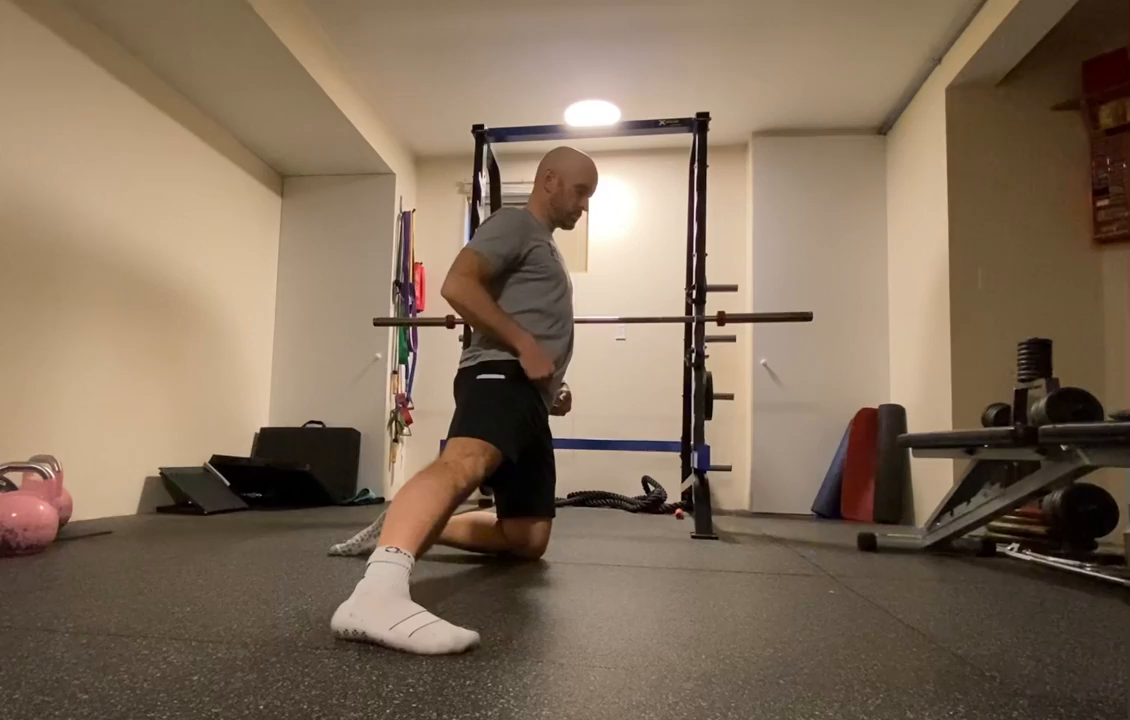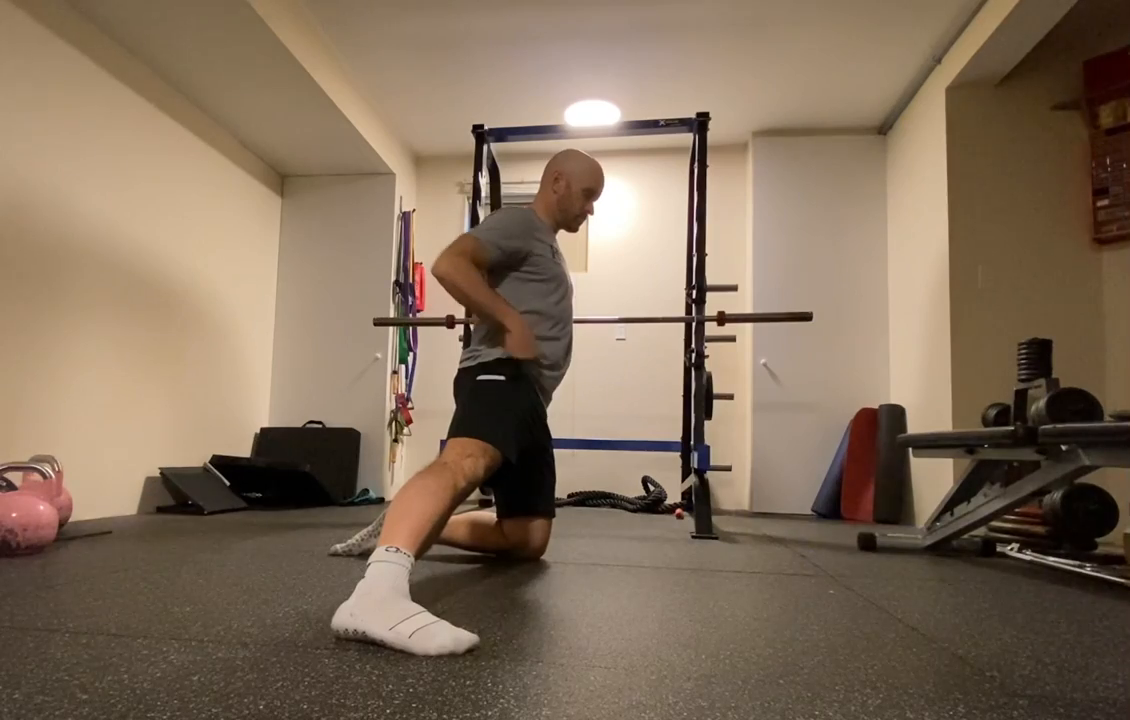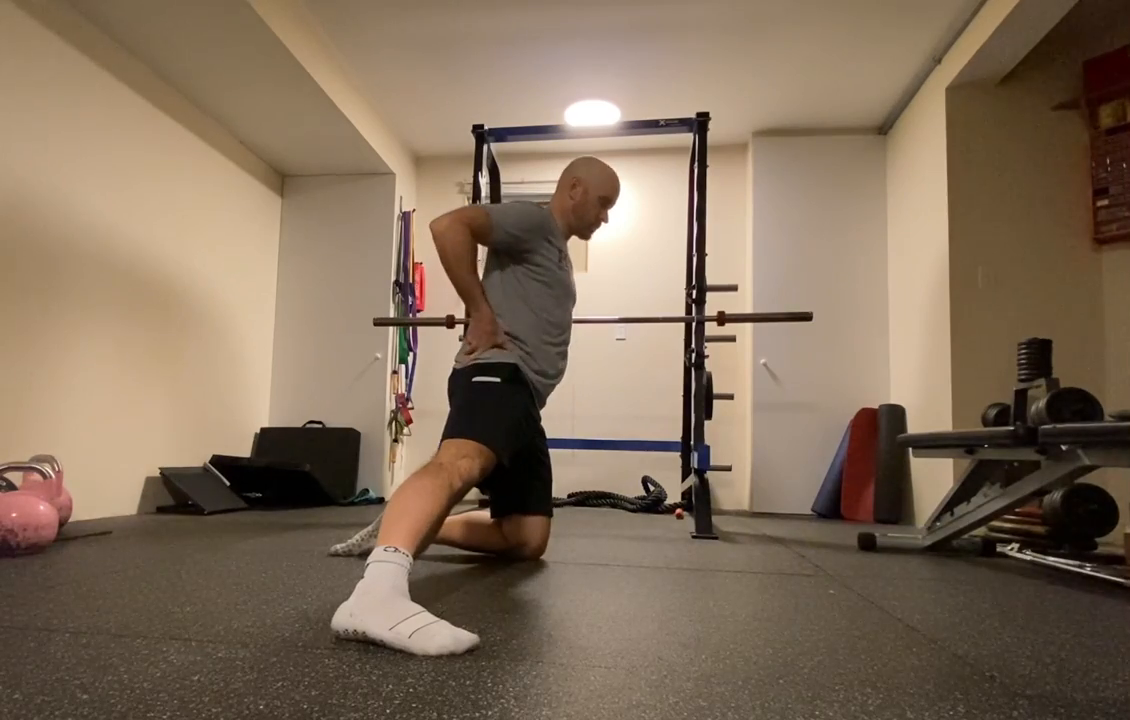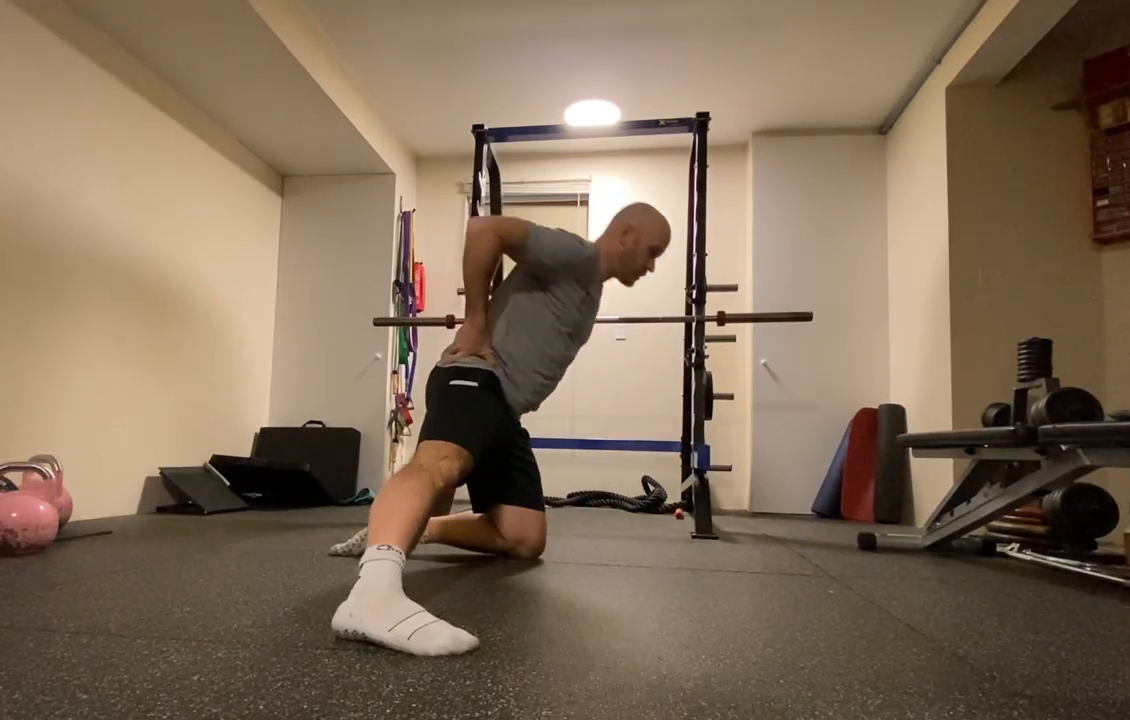
dt=0.5s
person 1, frame 1
left shoulder: (544, 244)
right shoulder: (515, 224)
right elbow: (458, 284)
left wrist: (553, 385)
right wrist: (524, 345)
left hip: (529, 395)
right hip: (501, 377)
left knee: (527, 541)
right knee: (464, 463)
left ankle: (409, 530)
right ankle: (378, 589)
person 1, frame 2
left shoulder: (547, 245)
right shoulder: (519, 223)
right elbow: (449, 265)
right wrist: (512, 322)
left hip: (528, 395)
right hip: (502, 377)
left knee: (527, 541)
right knee: (464, 464)
left ankle: (408, 531)
right ankle: (379, 589)
person 1, frame 3
left shoulder: (556, 249)
right shoulder: (534, 221)
right elbow: (448, 225)
right wrist: (480, 312)
left hip: (524, 398)
right hip: (497, 376)
left knee: (526, 541)
right knee: (460, 464)
left ankle: (409, 530)
right ankle: (377, 589)
person 1, frame 4
left shoulder: (590, 283)
right shoulder: (573, 254)
right elbow: (483, 228)
right wrist: (476, 322)
left hip: (505, 407)
right hip: (477, 379)
left knee: (524, 540)
right knee: (438, 464)
left ankle: (407, 529)
right ankle: (373, 589)
